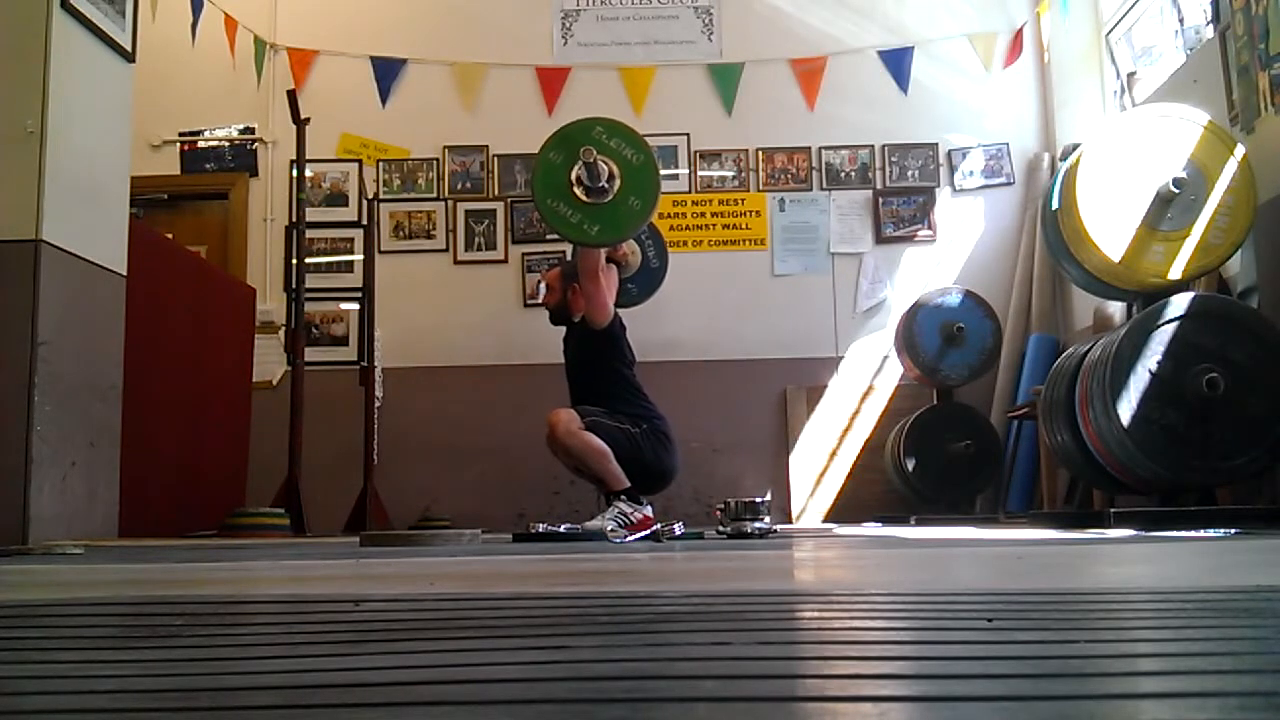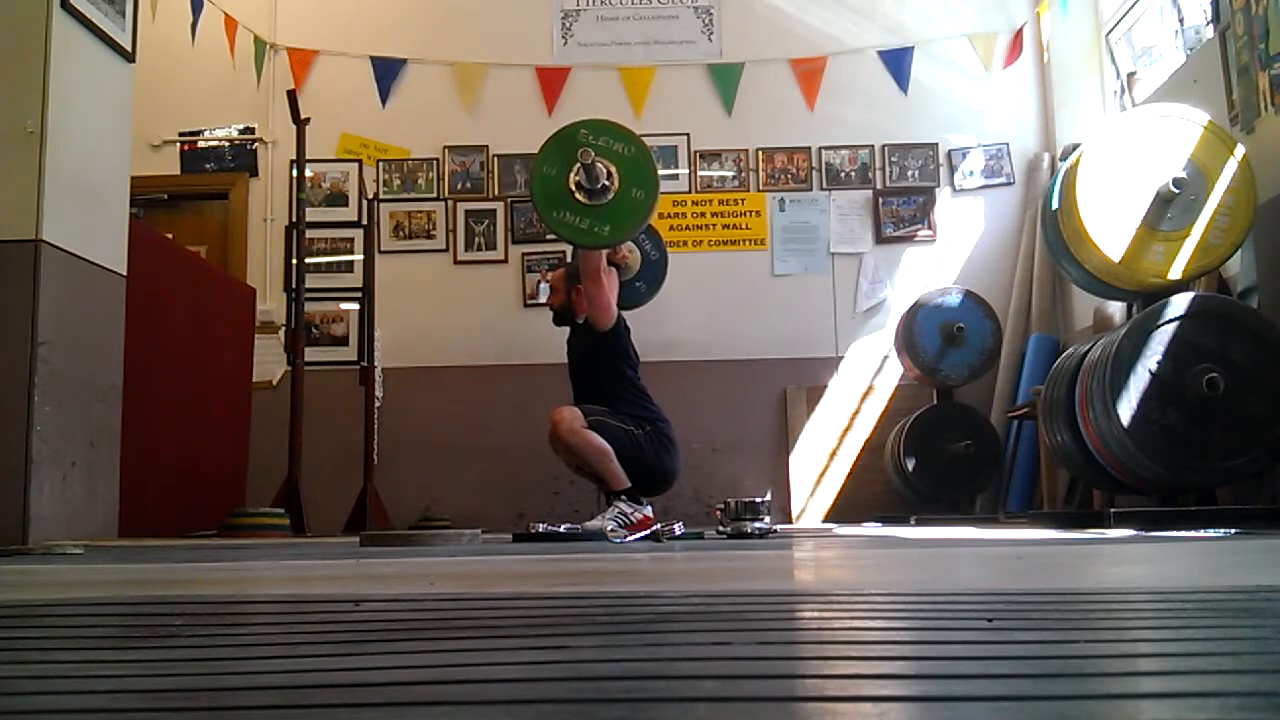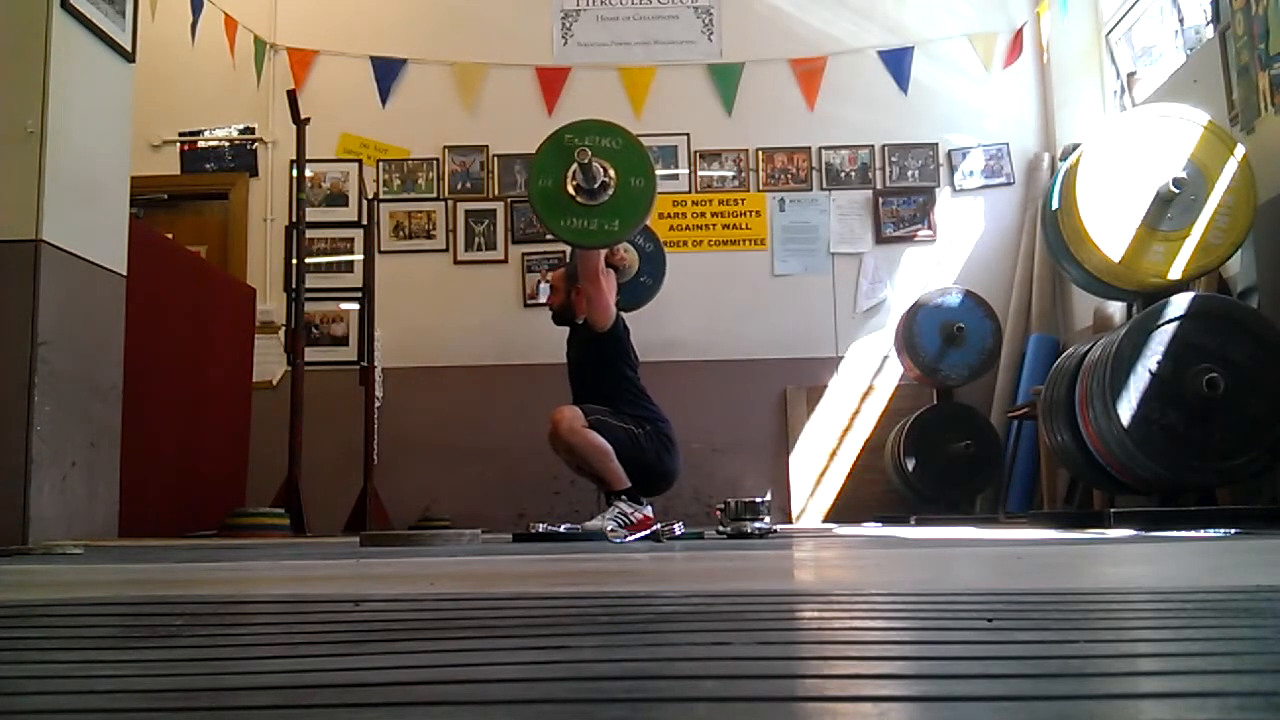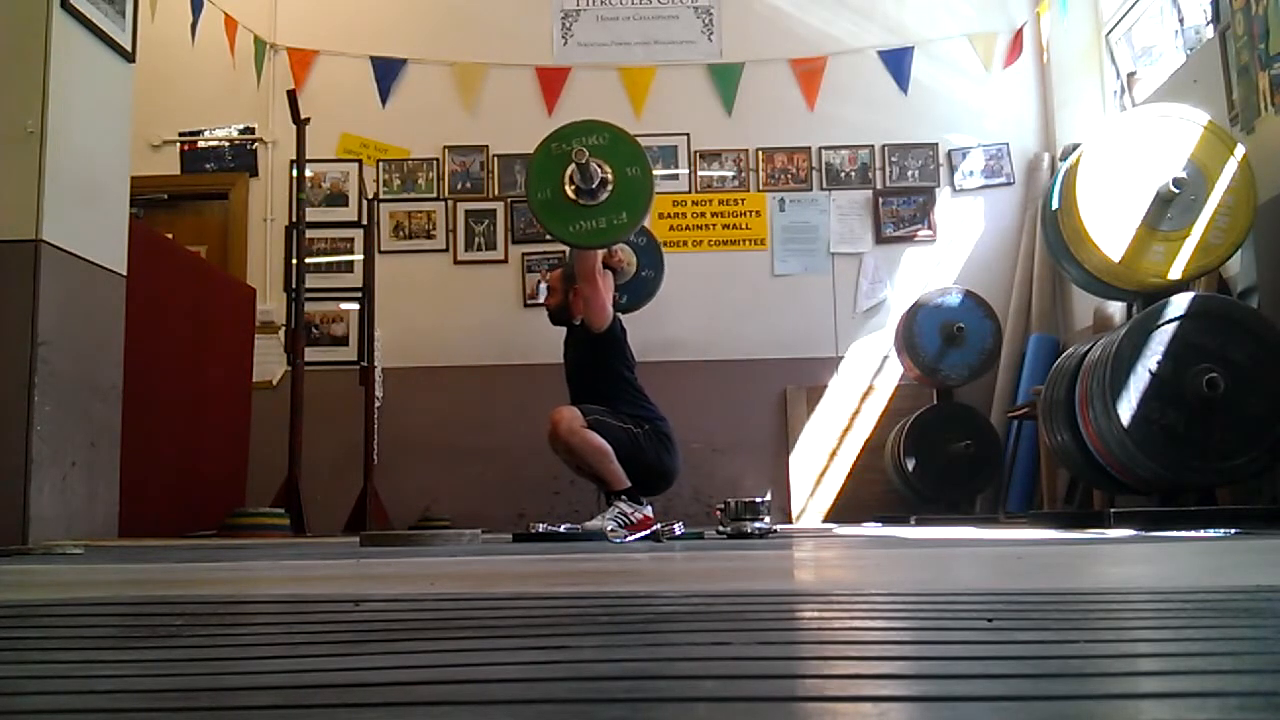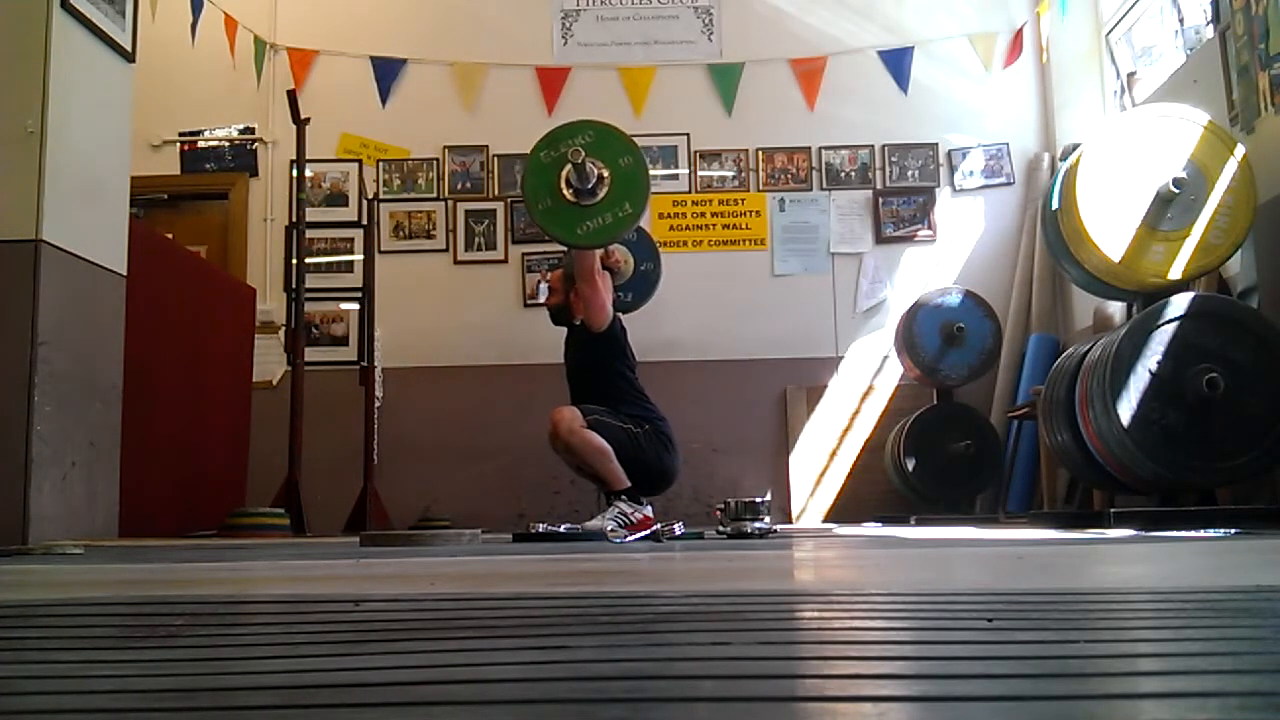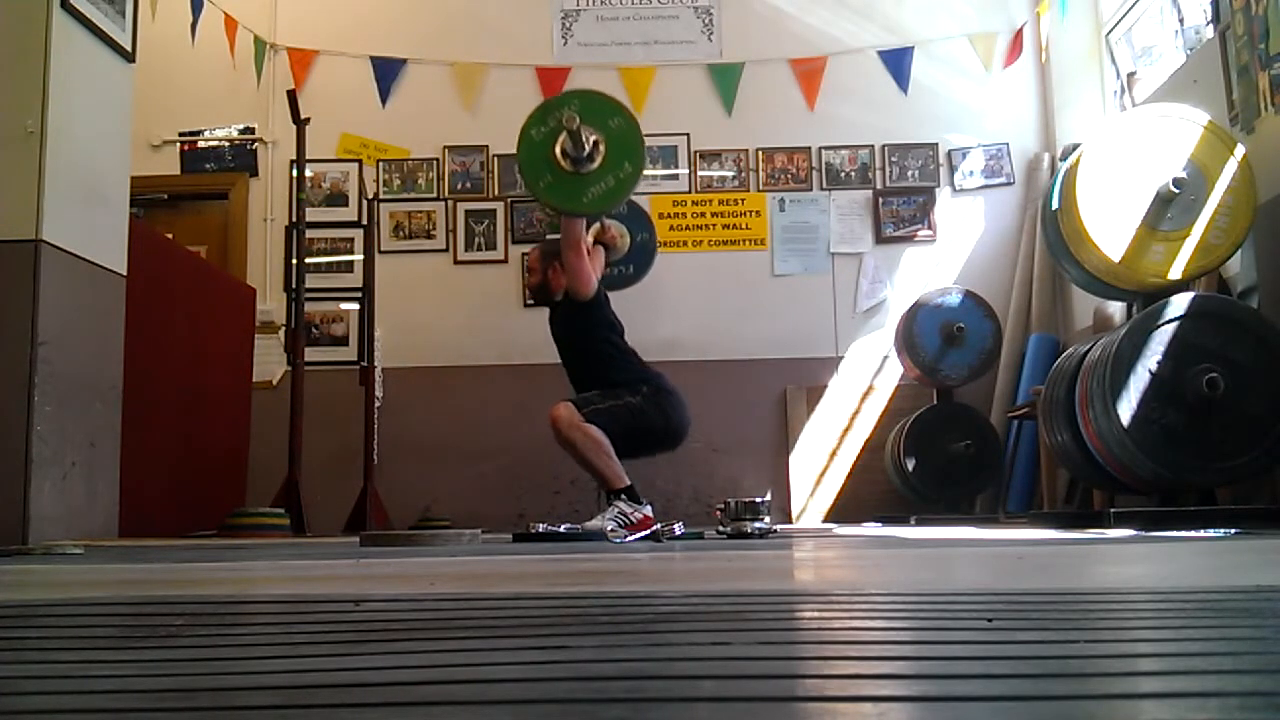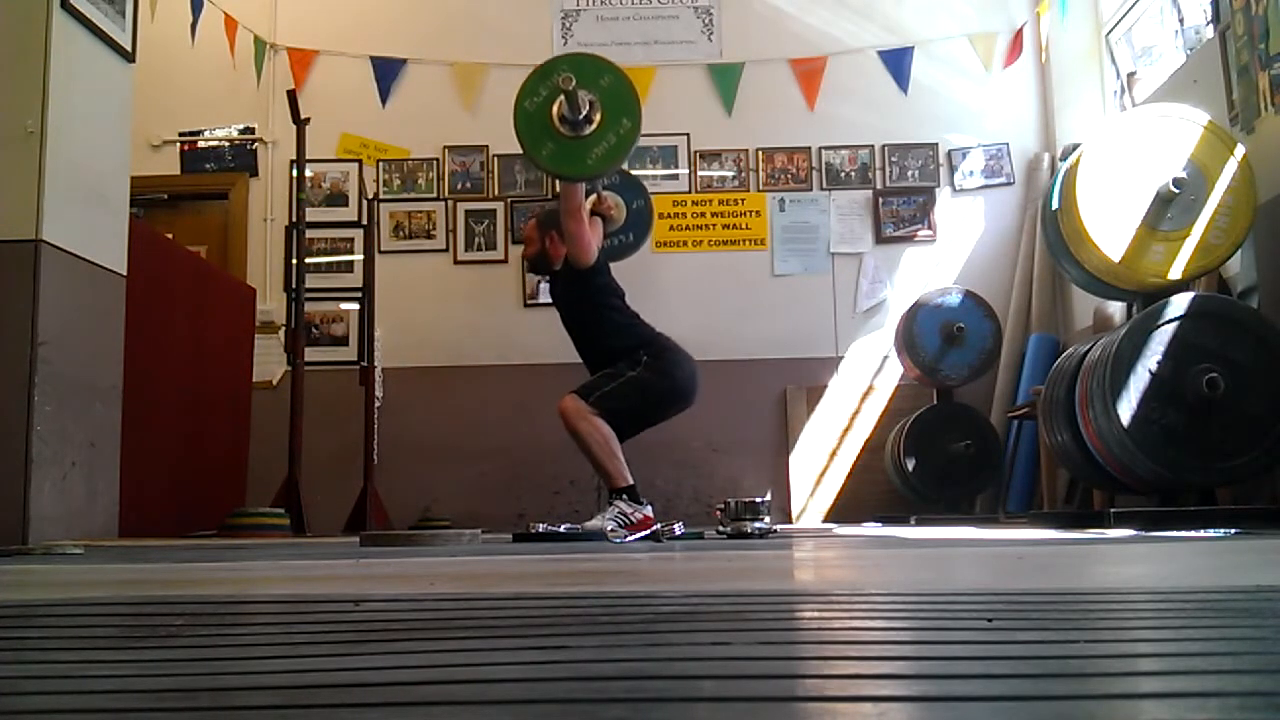
dt=0.3s
person 1, frame 1
left shoulder: (597, 324)
right shoulder: (581, 328)
left elbow: (592, 273)
right elbow: (605, 278)
left hip: (651, 449)
right hip: (639, 450)
left knee: (562, 423)
right knee: (559, 437)
left ankle: (631, 506)
right ankle: (626, 504)
person 1, frame 2
left shoulder: (601, 326)
right shoulder: (584, 329)
left elbow: (594, 275)
right elbow: (604, 279)
left hip: (653, 451)
right hip: (644, 453)
left knee: (565, 421)
right knee: (562, 436)
left ankle: (631, 506)
right ankle: (627, 502)
person 1, frame 3
left shoulder: (601, 327)
right shoulder: (584, 330)
left elbow: (592, 277)
right elbow: (603, 279)
right wrist: (610, 263)
left hip: (654, 451)
right hip: (643, 451)
left knee: (566, 420)
right knee: (563, 436)
left ankle: (631, 505)
right ankle: (626, 503)
person 1, frame 4
left shoulder: (598, 329)
right shoulder: (581, 331)
left elbow: (589, 278)
right elbow: (599, 280)
right wrist: (608, 265)
left hip: (653, 449)
right hip: (642, 453)
left knee: (565, 421)
right knee: (562, 437)
left ankle: (631, 505)
right ankle: (626, 502)
person 1, frame 5
left shoulder: (598, 329)
right shoulder: (582, 332)
left elbow: (588, 279)
right elbow: (598, 279)
right wrist: (607, 266)
left hip: (653, 451)
right hip: (646, 453)
left knee: (565, 420)
right knee: (563, 435)
left ankle: (631, 506)
right ankle: (627, 503)
person 1, frame 6
left shoulder: (581, 300)
right shoulder: (568, 307)
left elbow: (573, 247)
right elbow: (591, 263)
right wrist: (600, 242)
left hip: (658, 409)
right hip: (653, 414)
left knee: (565, 416)
right knee: (573, 428)
left ankle: (631, 505)
right ankle: (627, 504)
person 1, frame 7
left shoulder: (579, 266)
right shoulder: (565, 274)
left elbow: (572, 213)
right elbow: (587, 223)
right wrist: (597, 213)
left hip: (662, 368)
right hip: (664, 372)
left knee: (575, 409)
right knee: (591, 422)
left ankle: (631, 507)
right ankle: (628, 506)
